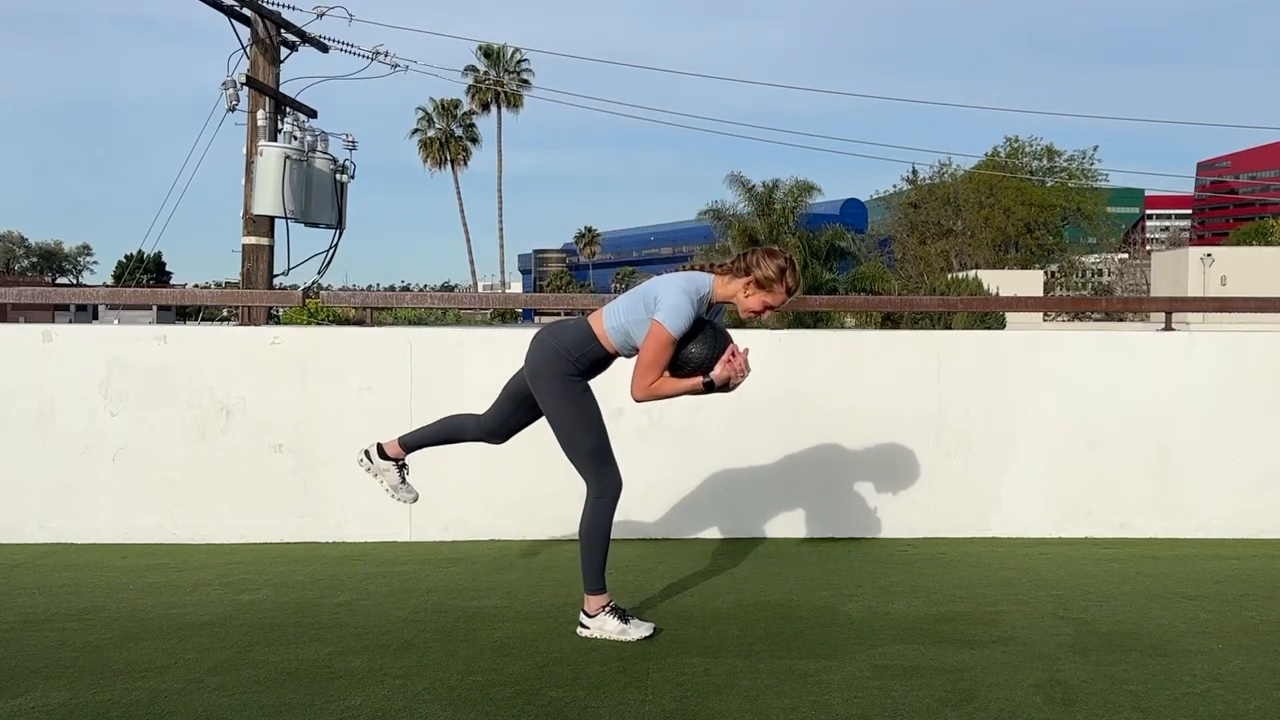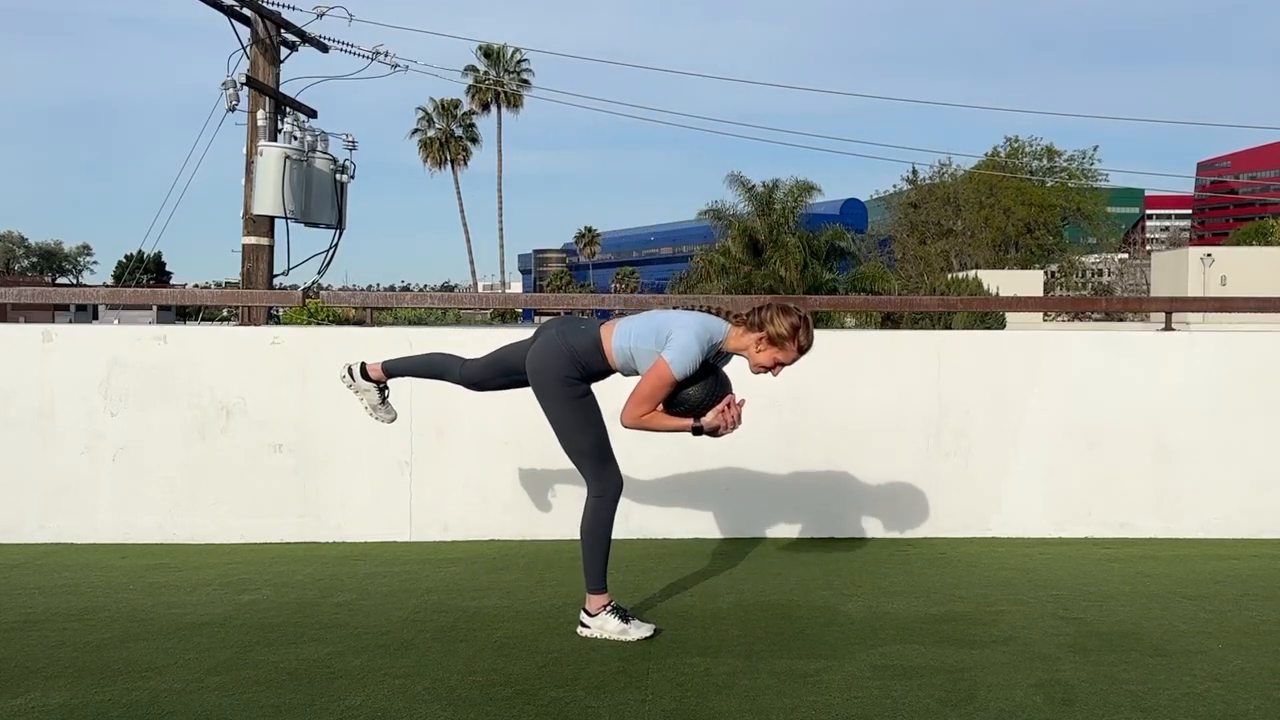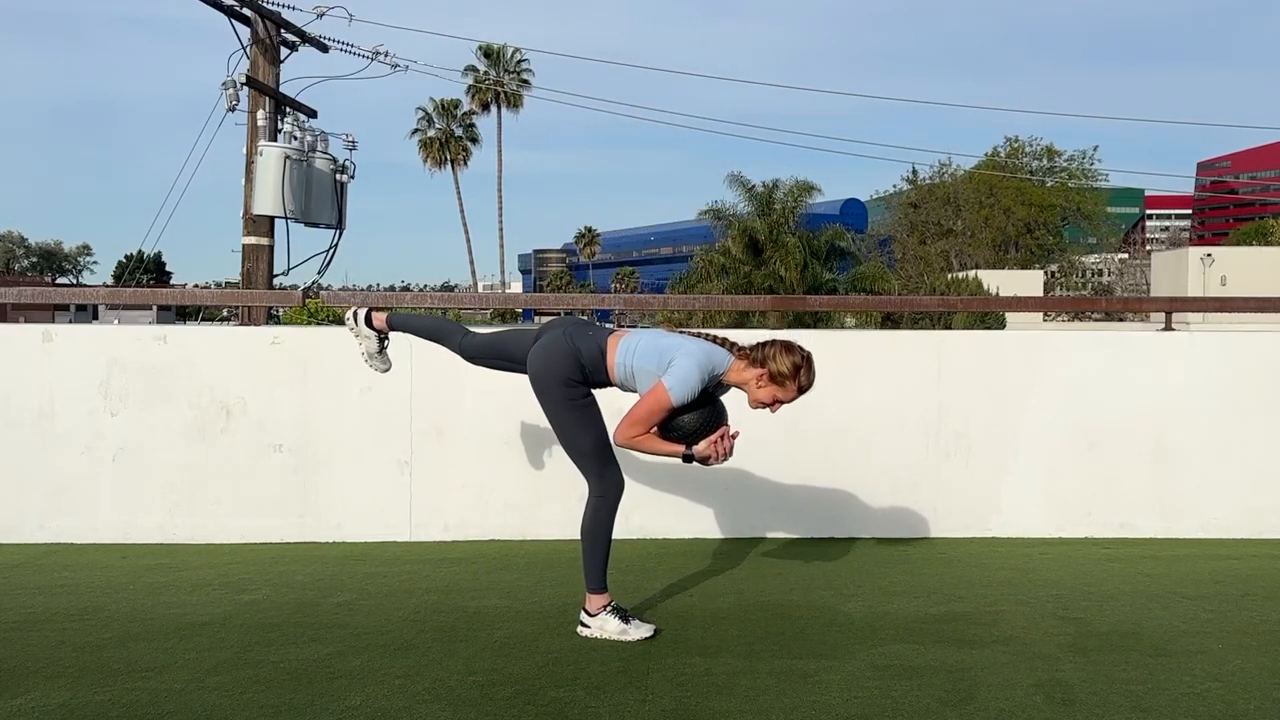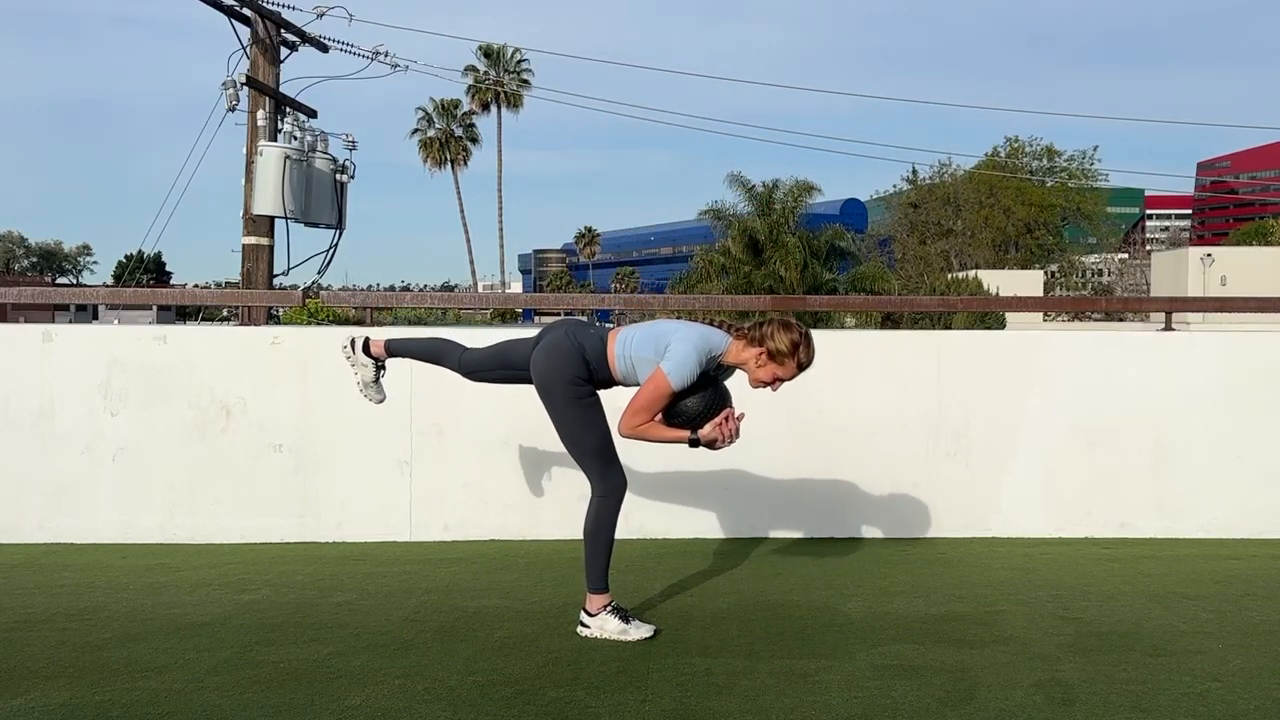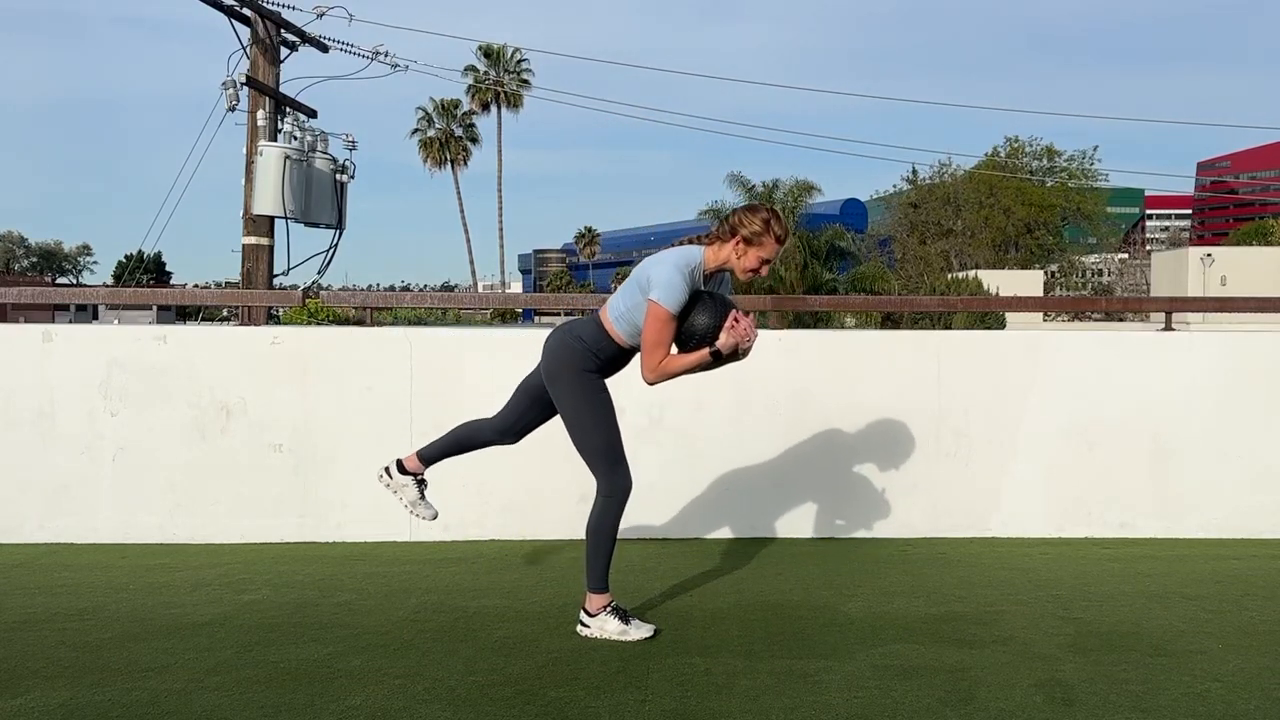
dt=0.3s
person 1, frame 1
left shoulder: (710, 298)
right shoulder: (683, 299)
left elbow: (677, 372)
right elbow: (643, 388)
left wrist: (720, 378)
right wrist: (710, 380)
left hip: (558, 353)
right hip: (560, 366)
left knee: (492, 428)
right knee: (605, 484)
left ankle: (390, 451)
right ankle: (595, 611)
person 1, frame 2
left shoulder: (721, 340)
right shoulder: (696, 344)
left elbow: (671, 399)
right elbow: (634, 415)
left wrist: (712, 419)
right wrist: (700, 425)
left hip: (562, 339)
right hip: (559, 366)
left knee: (471, 373)
right knee: (605, 483)
left ankle: (372, 375)
right ankle: (595, 611)
person 1, frame 3
left shoulder: (722, 365)
right shoulder: (694, 373)
left elbow: (669, 418)
right elbow: (627, 434)
left wrist: (705, 444)
right wrist: (692, 452)
left hip: (567, 338)
right hip: (560, 366)
left knee: (470, 345)
right knee: (606, 485)
left ankle: (375, 322)
right ankle: (596, 611)
person 1, frame 4
left shoulder: (721, 348)
right shoulder: (694, 352)
left elbow: (675, 407)
right elbow: (631, 425)
left wrist: (711, 431)
right wrist: (699, 437)
left hip: (569, 342)
right hip: (564, 368)
left knee: (470, 360)
right knee: (610, 486)
left ankle: (373, 349)
right ankle: (595, 611)
person 1, frame 5
left shoulder: (713, 274)
right shoulder: (676, 273)
left elbow: (690, 347)
right elbow: (654, 370)
left wrist: (730, 346)
right wrist: (718, 349)
left hip: (574, 349)
right hip: (574, 363)
left knee: (506, 428)
right knee: (615, 483)
left ankle: (409, 468)
right ankle: (596, 611)
